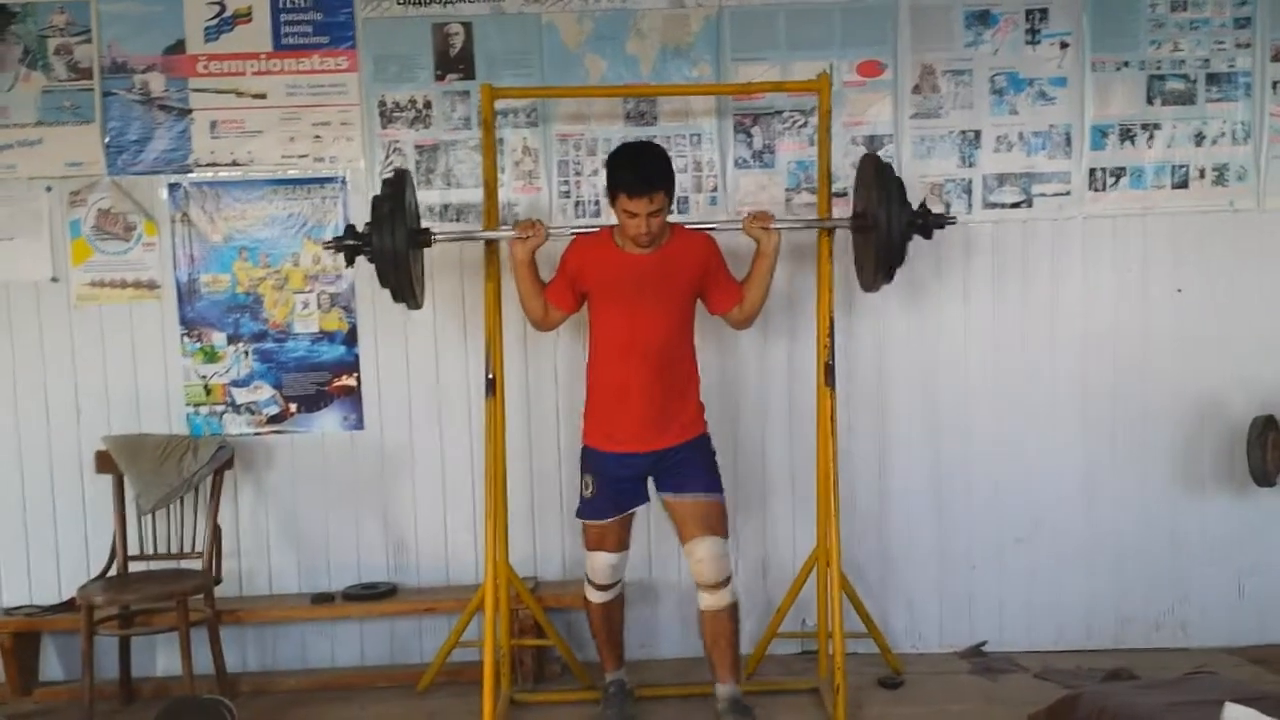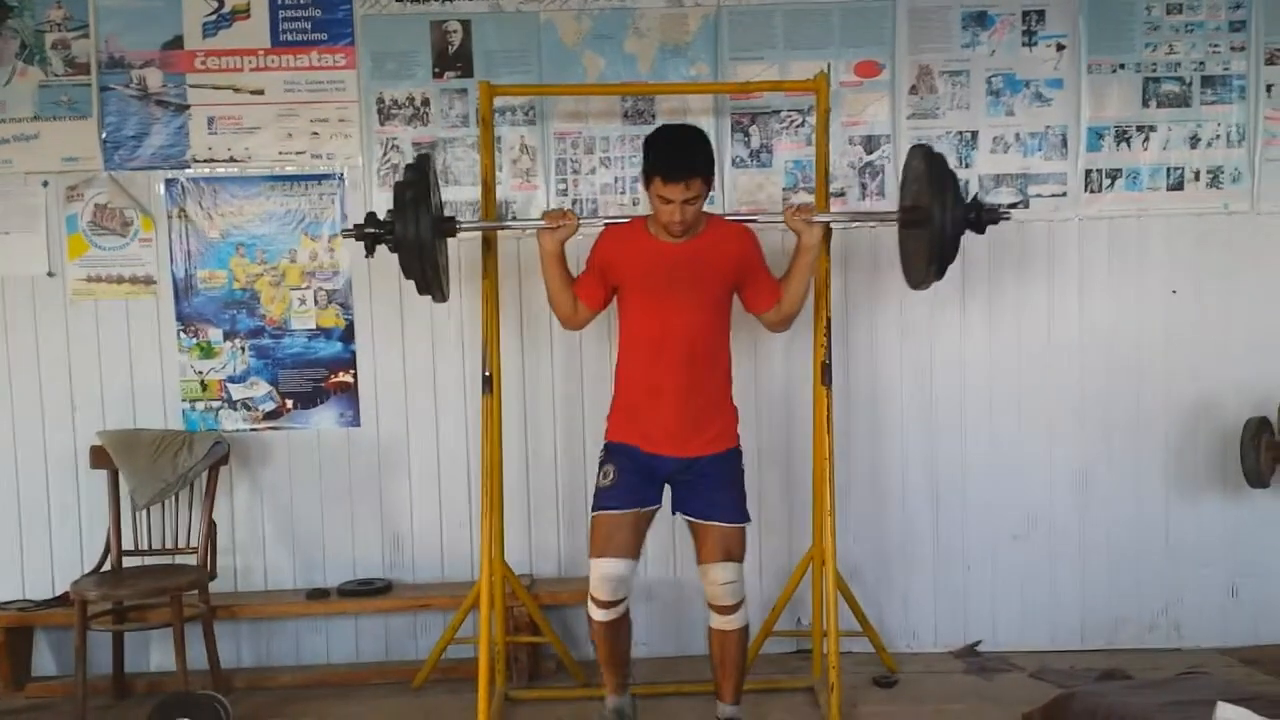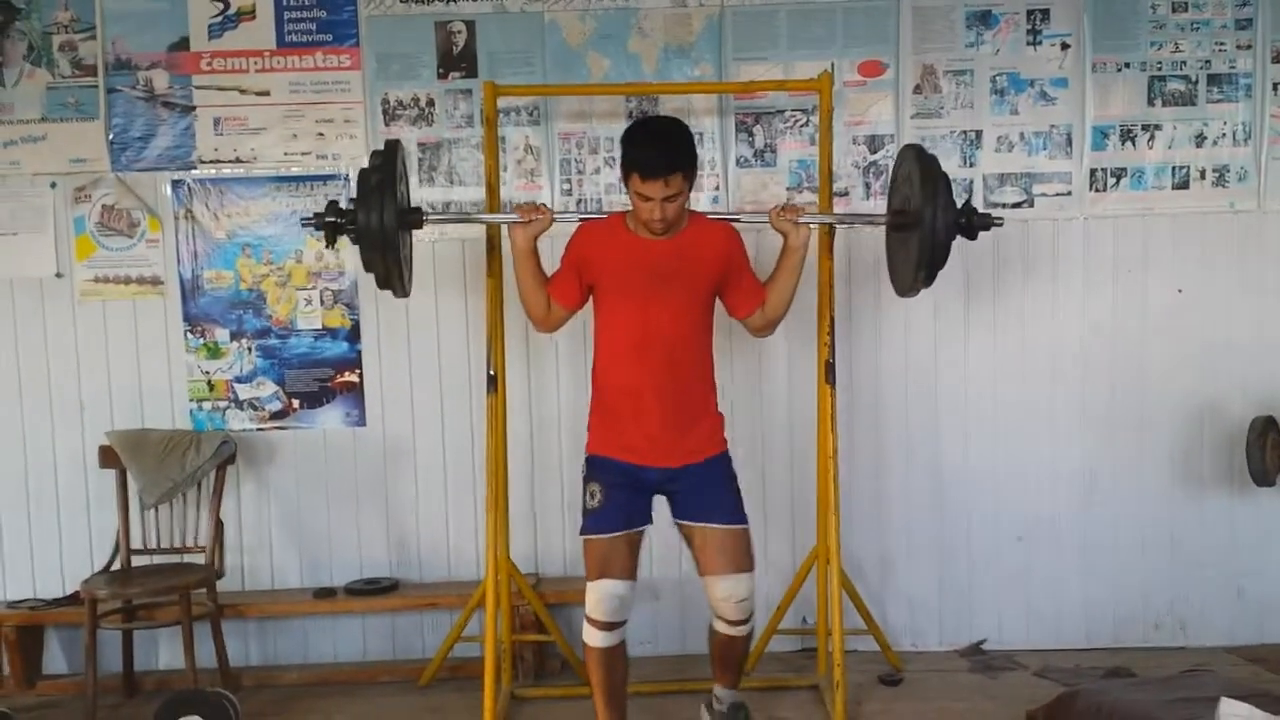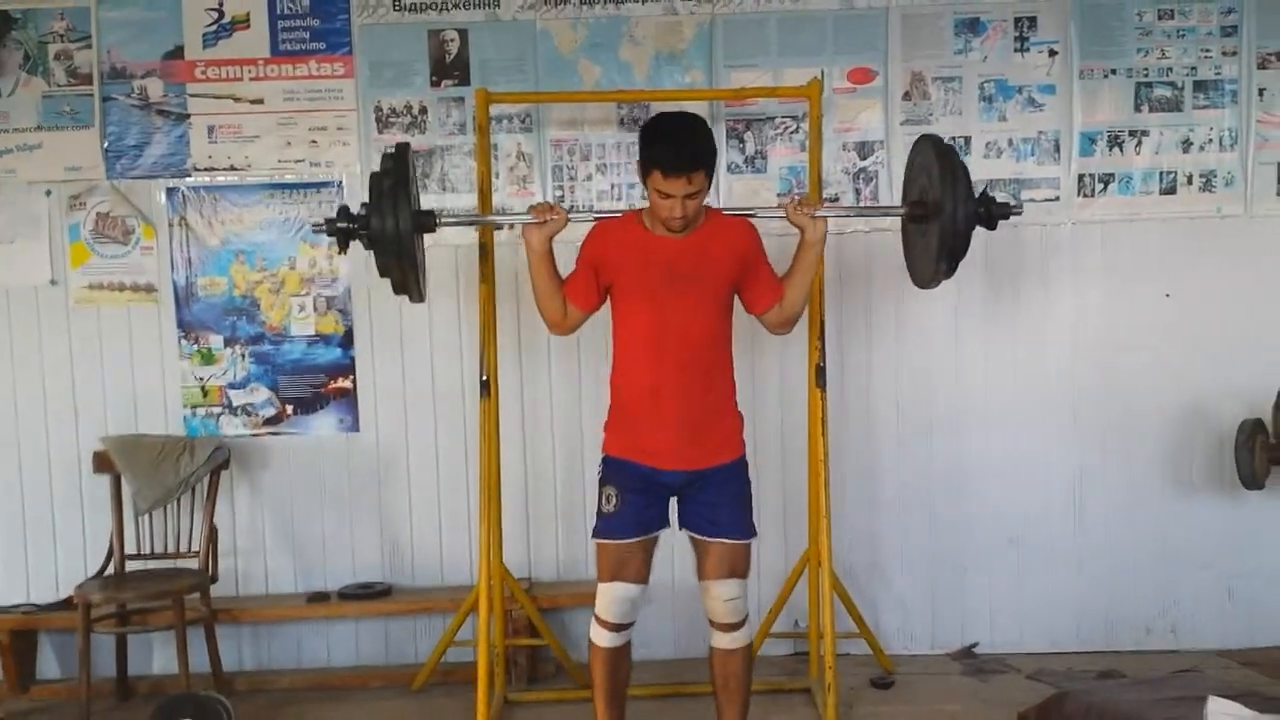
dt=0.5s
person 1, frame 1
left shoulder: (698, 249)
right shoulder: (584, 253)
left elbow: (741, 313)
right elbow: (544, 317)
left wrist: (767, 250)
right wrist: (522, 258)
left hip: (683, 437)
right hip: (608, 442)
left knee: (712, 567)
right knee: (603, 572)
person 1, frame 2
left shoulder: (736, 242)
right shoulder: (615, 243)
left elbow: (778, 315)
right elbow: (572, 315)
left wrist: (807, 246)
right wrist: (551, 250)
left hip: (712, 447)
right hip: (632, 442)
left knee: (725, 594)
right knee: (607, 587)
person 1, frame 3
left shoulder: (720, 241)
right shoulder: (591, 241)
left elbow: (761, 319)
right elbow: (545, 316)
left wrist: (794, 247)
right wrist: (523, 245)
left hip: (700, 452)
right hip: (614, 455)
left knee: (735, 600)
right knee: (605, 609)
person 1, frame 4
left shoulder: (738, 238)
right shoulder: (608, 239)
left elbow: (780, 316)
right elbow: (561, 318)
left wrist: (812, 241)
right wrist: (538, 246)
left hip: (717, 457)
right hip: (632, 456)
left knee: (728, 611)
right knee: (614, 611)
